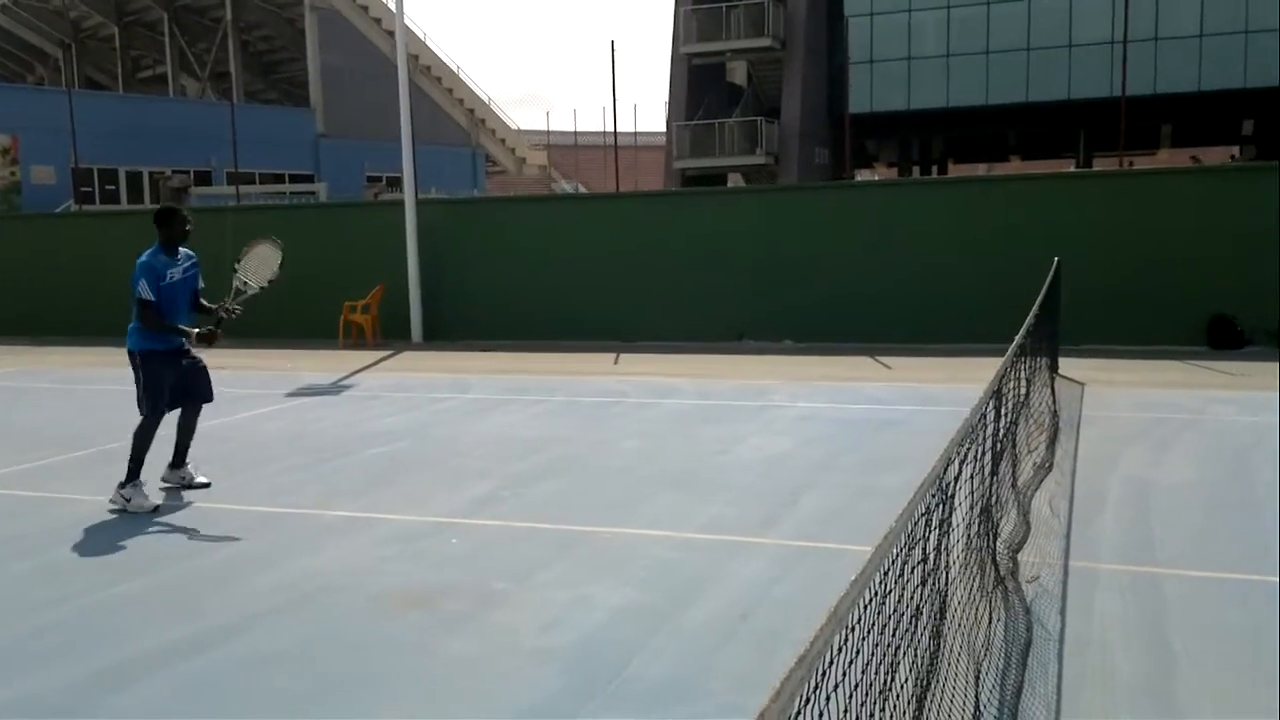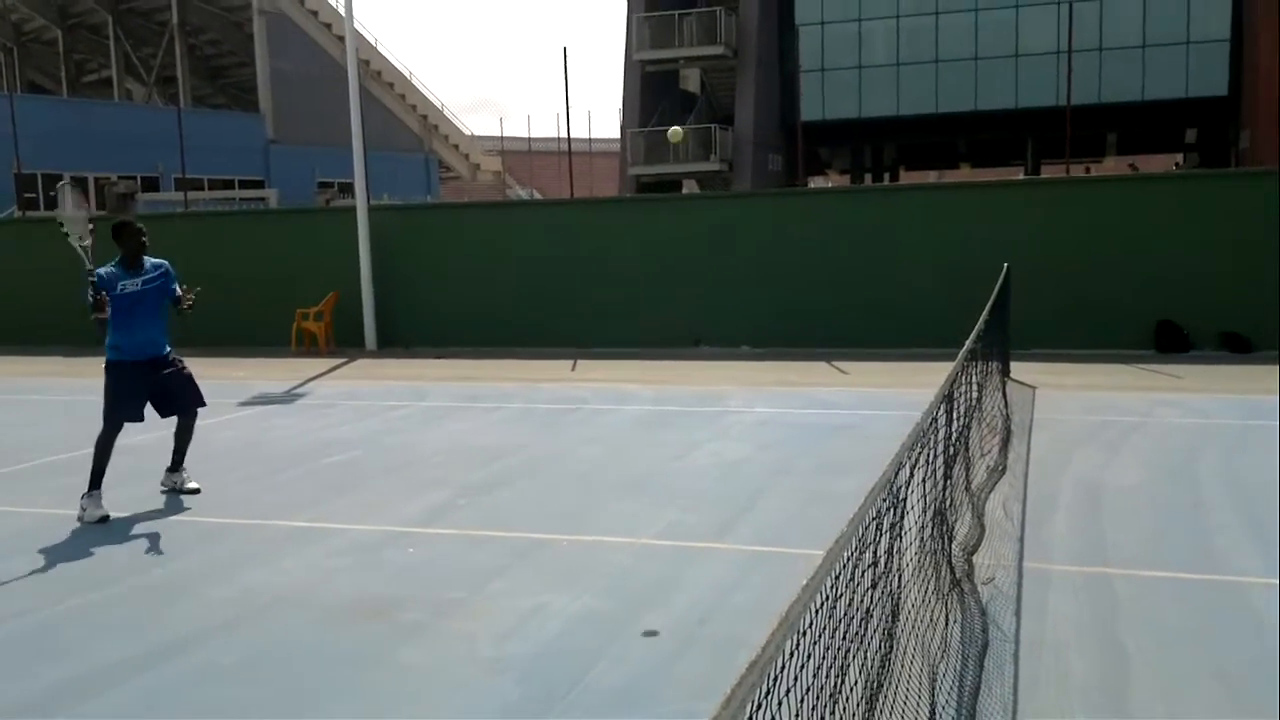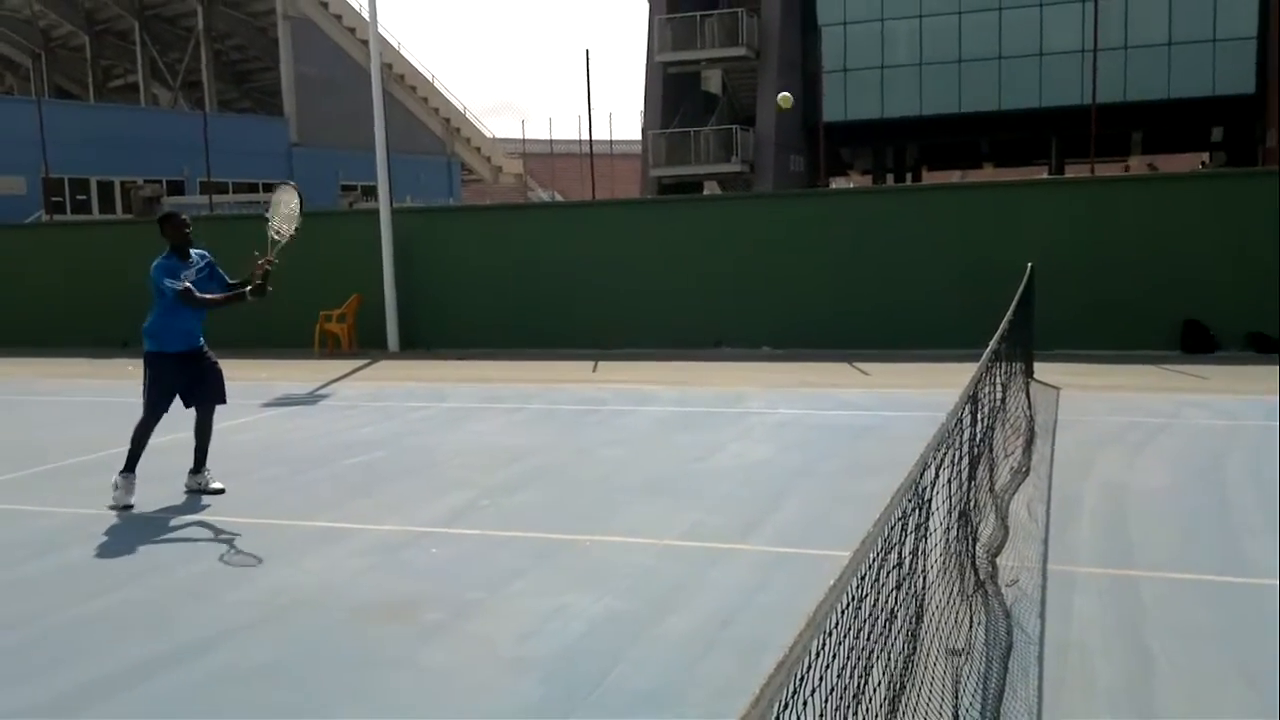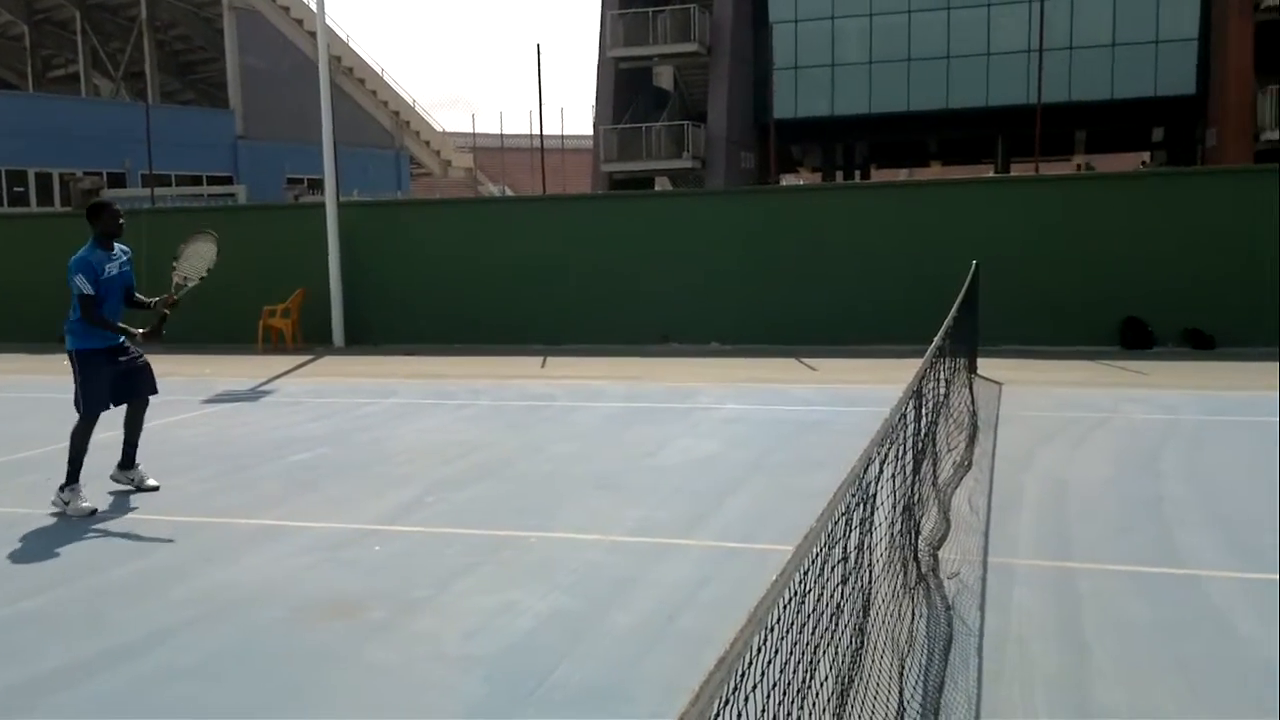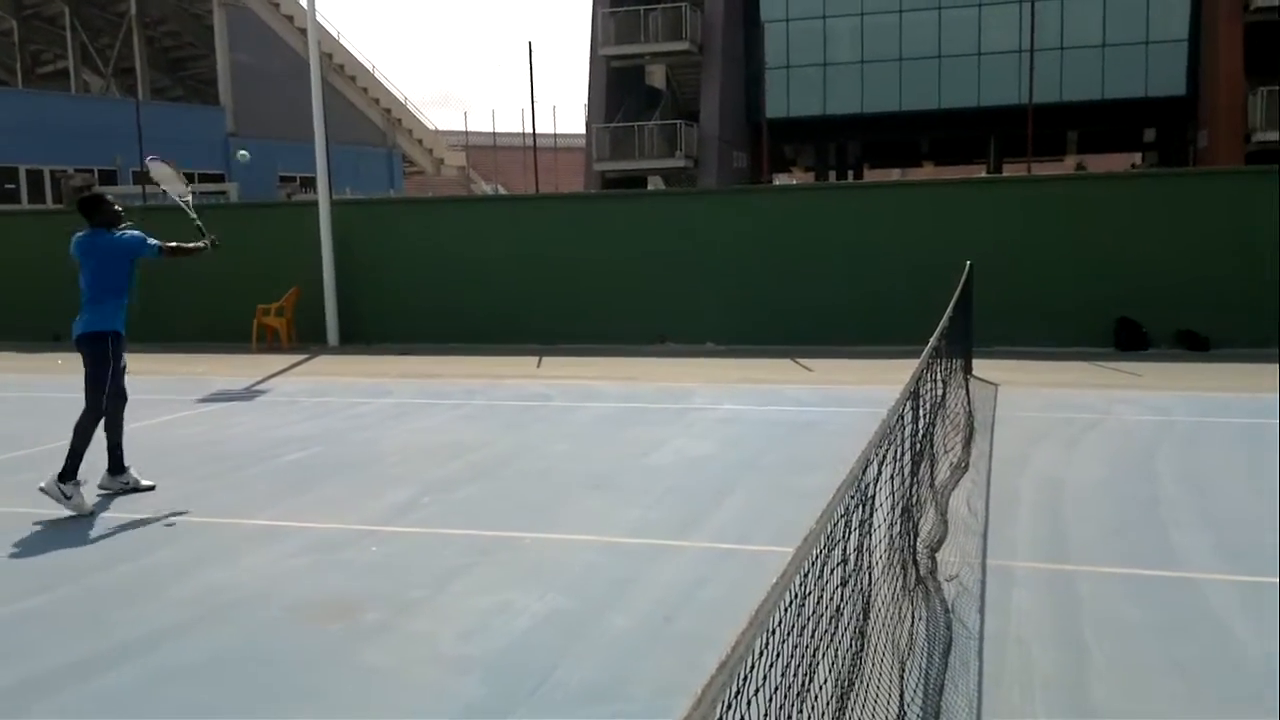
dt=0.5s
person 1, frame 1
left shoulder: (190, 259)
right shoulder: (148, 265)
left elbow: (194, 301)
right elbow: (146, 318)
left wrist: (215, 310)
right wrist: (191, 334)
left hip: (177, 347)
right hip: (148, 349)
left knee: (194, 402)
right knee: (153, 413)
left ankle: (177, 468)
right ankle: (128, 487)
person 1, frame 2
left shoulder: (162, 269)
right shoulder: (105, 277)
left elbow: (179, 305)
right elbow: (99, 310)
left wrist: (186, 303)
right wrist: (101, 311)
left hip: (161, 356)
right hip: (122, 361)
left knee: (189, 410)
right knee: (113, 424)
left ankle: (175, 472)
right ankle: (92, 494)
person 1, frame 3
left shoulder: (204, 259)
right shoulder: (162, 268)
left elbow: (226, 290)
right elbow: (197, 302)
left wrist: (251, 279)
right wrist: (246, 294)
left hip: (194, 347)
right hip: (162, 350)
left knee: (206, 407)
right knee: (153, 414)
left ankle: (198, 473)
right ankle: (127, 475)
person 1, frame 4
left shoulder: (124, 254)
right shoulder: (84, 261)
right elbow: (89, 313)
left wrist: (154, 303)
right wrist: (133, 333)
left hip: (116, 344)
right hip: (87, 347)
left knee: (140, 397)
right knee: (90, 415)
left ankle: (127, 468)
right ankle: (68, 491)
person 1, frame 5
left shoulder: (80, 242)
right shoulder: (124, 240)
right elbow: (172, 250)
right wrist: (204, 245)
left hip: (96, 330)
right hip: (103, 332)
left knee: (115, 402)
right knee: (98, 405)
left ankle: (116, 472)
right ankle: (65, 480)
